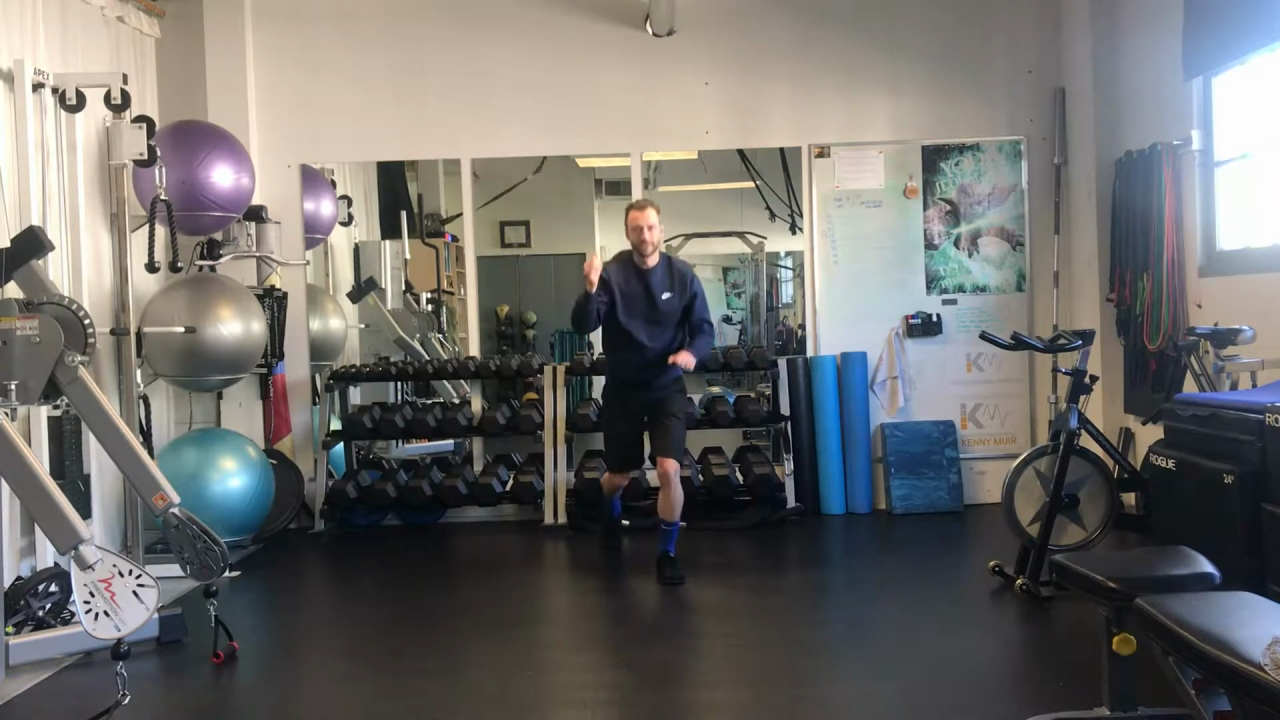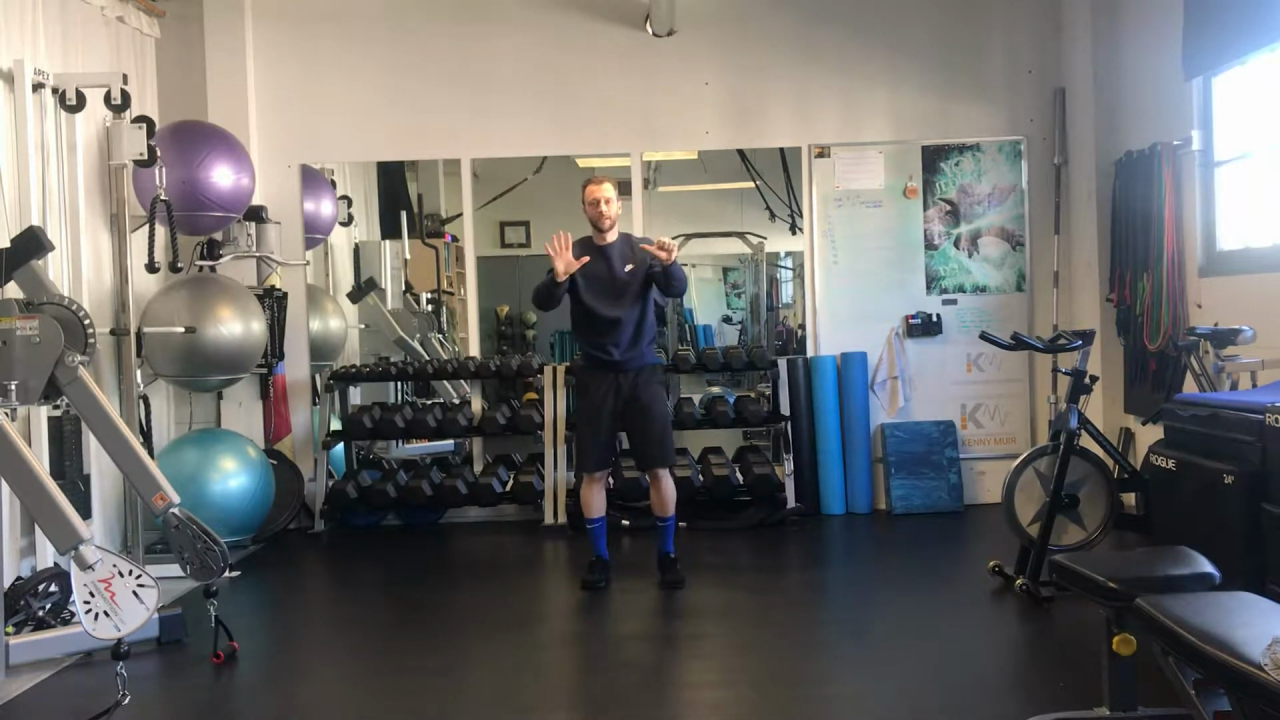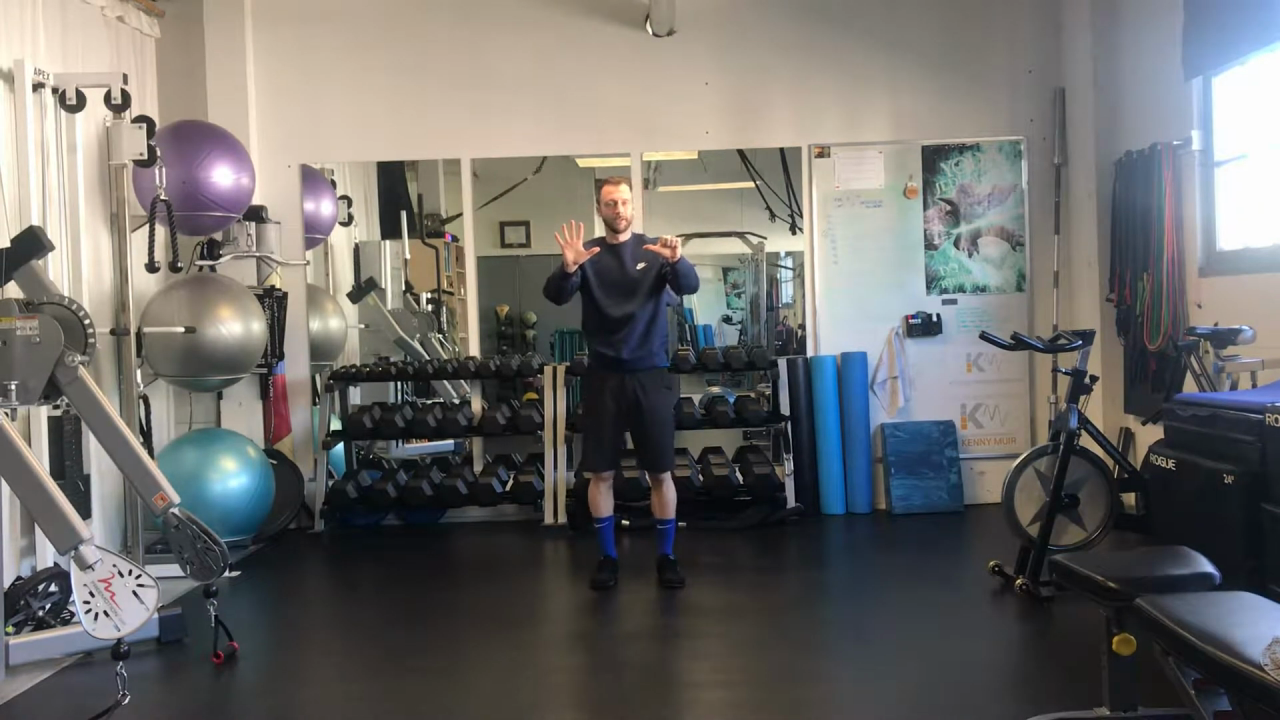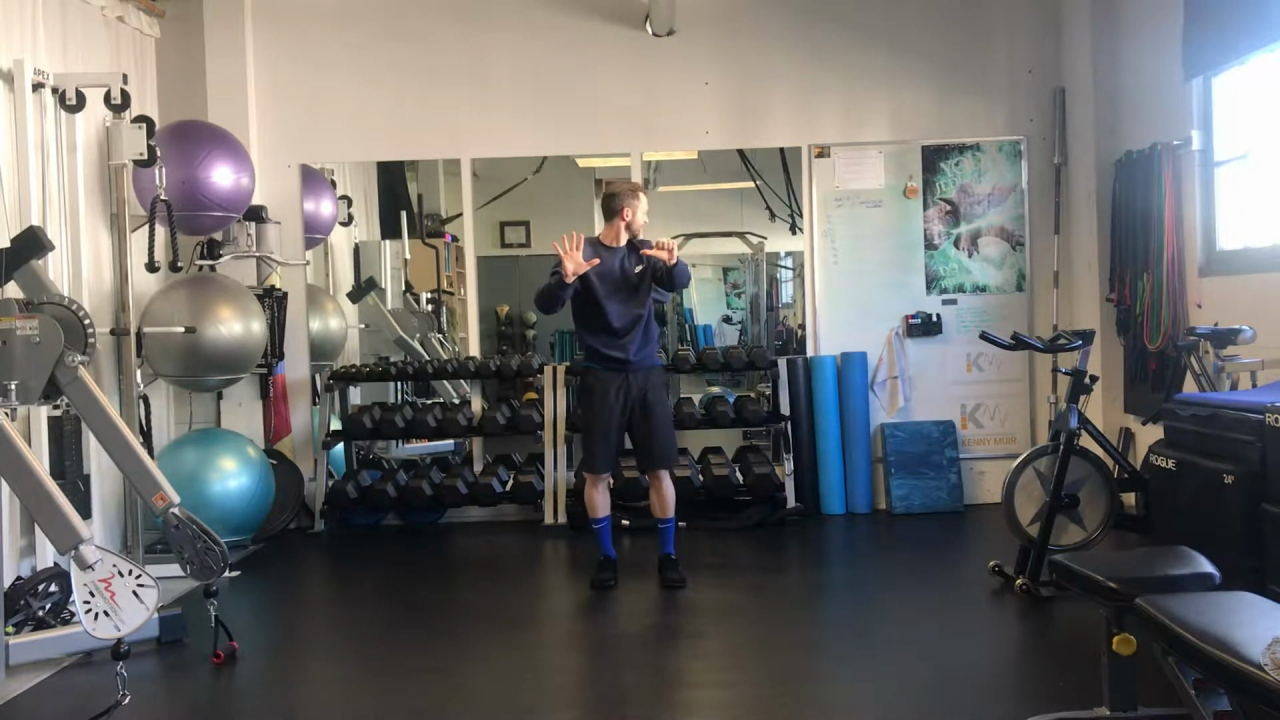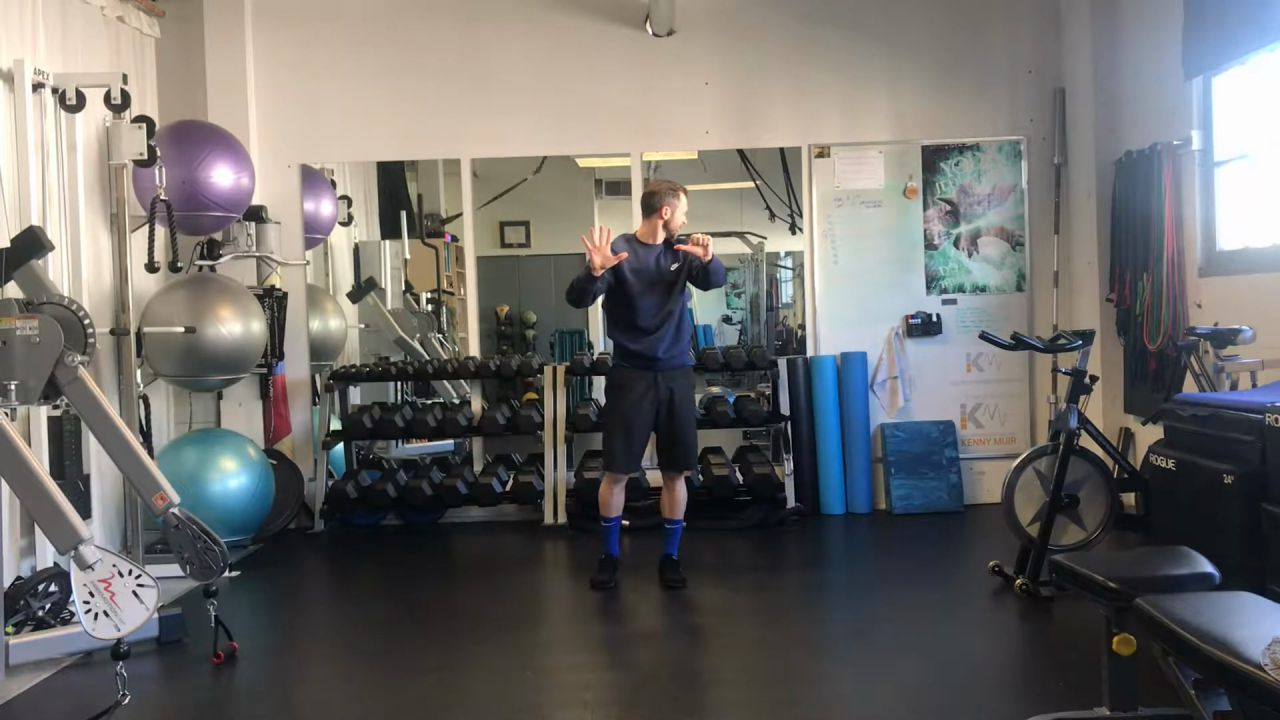
dt=1s
person 1, frame 1
left shoulder: (682, 274)
right shoulder: (612, 272)
left elbow: (704, 328)
right elbow: (583, 325)
left wrist: (691, 352)
right wrist: (590, 288)
left hip: (667, 387)
right hip: (622, 388)
left knee: (669, 471)
right knee: (618, 476)
left ankle: (667, 554)
right ankle: (612, 513)
person 1, frame 2
left shoulder: (642, 250)
right shoulder: (573, 253)
left elbow: (676, 290)
right elbow: (542, 303)
left wrist: (669, 264)
right wrist: (558, 276)
left hip: (643, 371)
right hip: (596, 375)
left knee: (659, 469)
right knee: (593, 473)
left ankle: (667, 554)
right ankle: (599, 557)
person 1, frame 3
left shoulder: (653, 249)
right shoulder: (588, 254)
left elbow: (689, 286)
right elbow: (555, 296)
left wrist: (676, 260)
right wrist: (568, 267)
left hip: (650, 374)
right hip: (604, 376)
left knee: (660, 472)
right knee: (601, 473)
left ankle: (666, 556)
right ankle: (607, 557)
person 1, frame 4
left shoulder: (643, 251)
right shoulder: (583, 254)
left elbow: (678, 284)
right elbow: (545, 305)
left wrist: (672, 262)
right wrist: (566, 278)
left hip: (646, 373)
right hip: (602, 377)
left knee: (660, 469)
right knee: (597, 473)
left ankle: (667, 555)
right ankle: (606, 556)
person 1, frame 5
left shoulder: (681, 251)
right shoulder: (618, 250)
left elbow: (715, 281)
right elbow: (577, 299)
left wrist: (708, 258)
right wrist: (595, 271)
left hip: (675, 373)
right hip: (630, 374)
left knee: (675, 472)
right knee: (616, 471)
left ankle: (670, 556)
right ankle: (609, 556)
